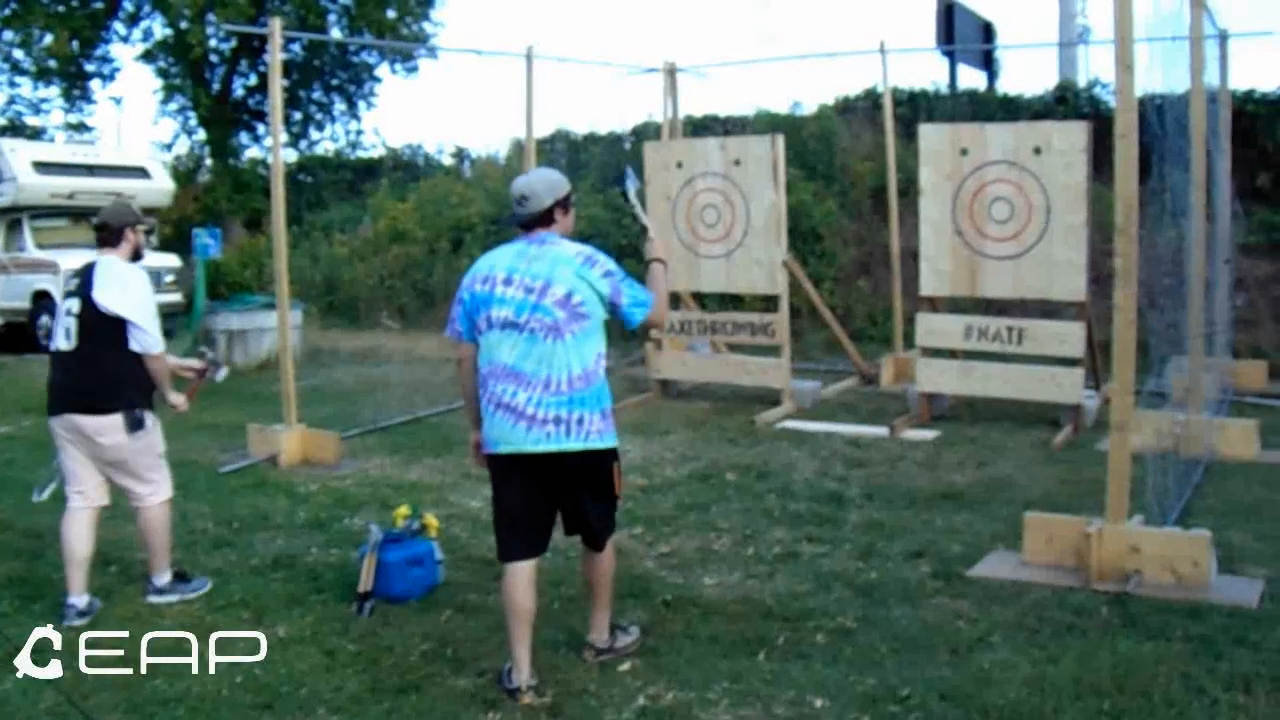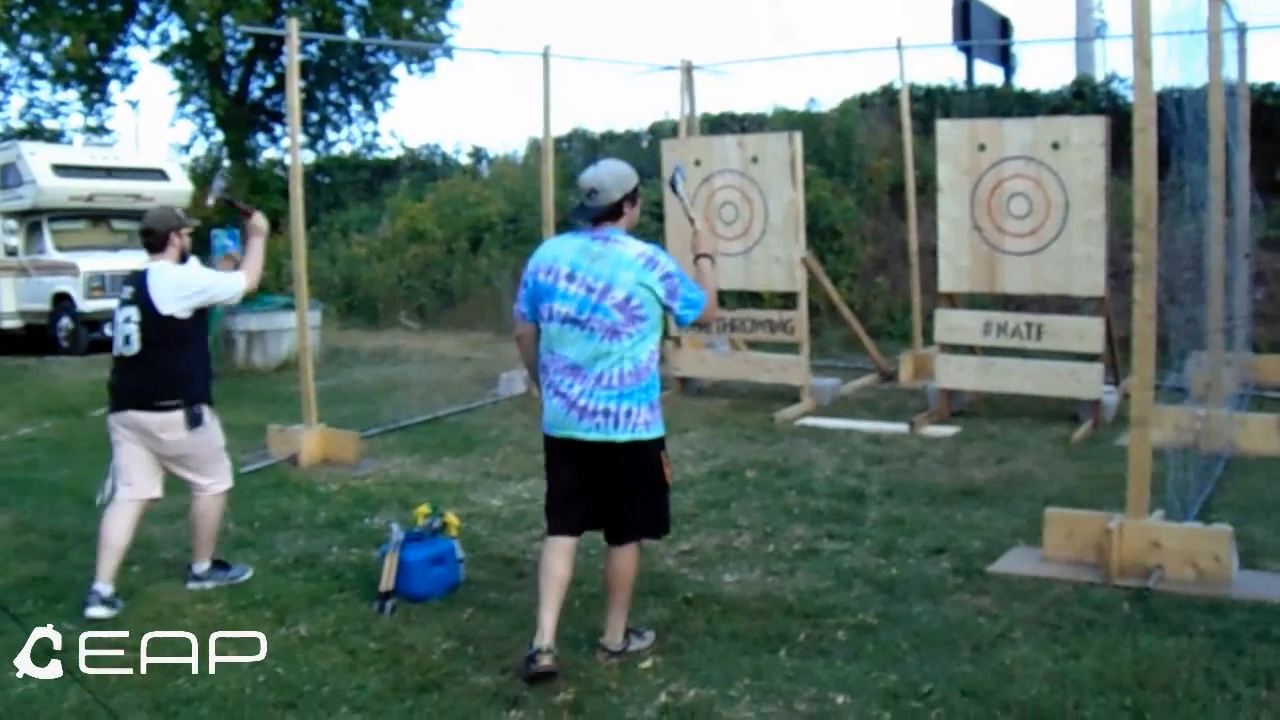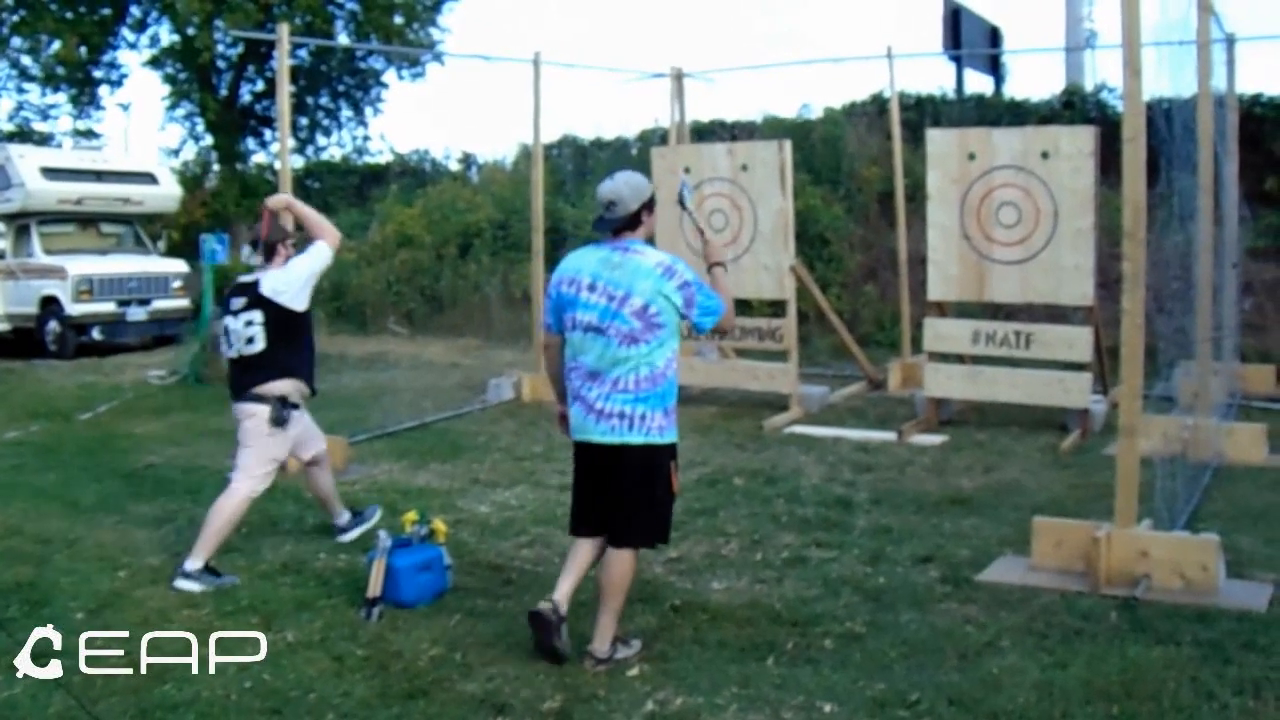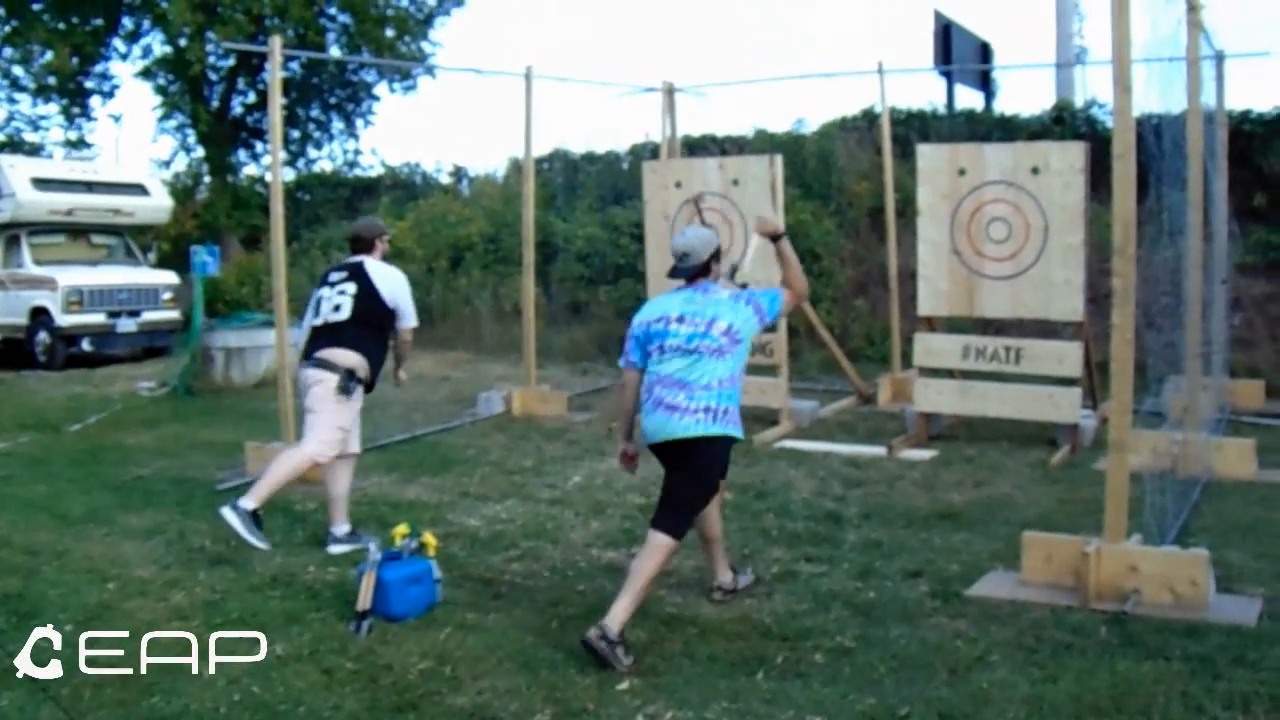
dt=0.7s
person 1, frame 1
left shoulder: (482, 271)
right shoulder: (589, 264)
left elbow: (465, 357)
right elbow: (654, 314)
left wrist: (477, 425)
right wrist: (657, 261)
left hip: (510, 436)
right hip: (582, 433)
left knee: (519, 553)
right knee: (597, 536)
left ankle: (522, 674)
right ankle: (600, 635)
person 1, frame 2
left shoulder: (547, 255)
right shoulder: (650, 263)
left elbow: (524, 333)
right elbow: (705, 312)
left wrist: (543, 387)
right wrist: (704, 258)
left hip: (564, 421)
right hip: (629, 424)
left knee: (561, 529)
right knee: (624, 534)
left ankle: (544, 641)
right ankle: (615, 637)
person 1, frame 3
left shoulder: (570, 266)
right shoulder: (668, 273)
left elbow: (551, 344)
right elbow: (724, 320)
left wrist: (562, 400)
right wrist: (716, 265)
left hip: (587, 424)
right hip: (644, 429)
left knee: (590, 529)
right knee: (626, 538)
left ankle: (556, 602)
right ankle: (603, 644)
person 1, frame 4
left shoulder: (650, 311)
right shoulder: (741, 305)
left elbow: (630, 383)
right elbow: (797, 291)
left wrist: (625, 438)
right wrist: (779, 238)
left hip: (660, 428)
right hip: (707, 430)
left knee: (704, 490)
right knee: (666, 528)
left ankle: (724, 578)
right ankle: (610, 627)
person 2, frame 1
left shoulder: (81, 279)
right shoulder: (128, 276)
right elbow: (147, 348)
left wrist: (178, 363)
right wrist: (168, 392)
left hip: (66, 409)
right hip: (114, 412)
left knee: (81, 500)
right knee: (153, 492)
left ankle: (77, 601)
right ankle: (163, 581)
person 2, frame 2
left shoulder: (134, 283)
right shoulder: (178, 279)
right elbow: (245, 281)
left wrist: (218, 274)
right wrist: (257, 236)
left hip: (127, 409)
right hip: (174, 411)
left knee: (127, 496)
right knee: (212, 481)
left ankle: (101, 590)
right ankle: (203, 568)
person 2, frame 3
left shoulder: (237, 292)
right shoulder: (286, 282)
left elbow: (235, 346)
right elbow: (330, 238)
right wrist: (291, 204)
left hip: (267, 400)
right hip: (273, 406)
left knee: (317, 455)
right knee: (245, 486)
left ankle: (345, 521)
right ankle: (192, 568)
person 2, frame 4
left shoulder: (329, 277)
right shoulder: (391, 276)
left elbow: (307, 329)
right elbow: (405, 333)
right wrist: (400, 367)
left hip: (315, 368)
right hip: (341, 376)
left knee: (345, 452)
right knee: (316, 449)
left ankle: (341, 532)
right ankle: (246, 505)
